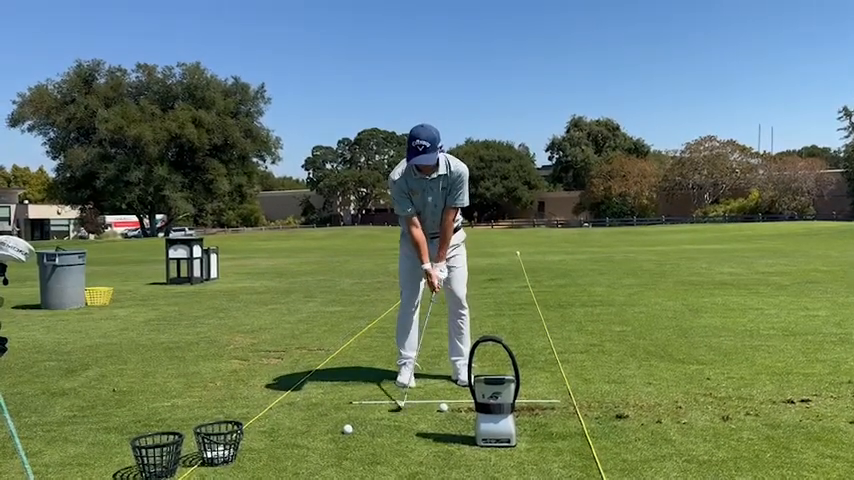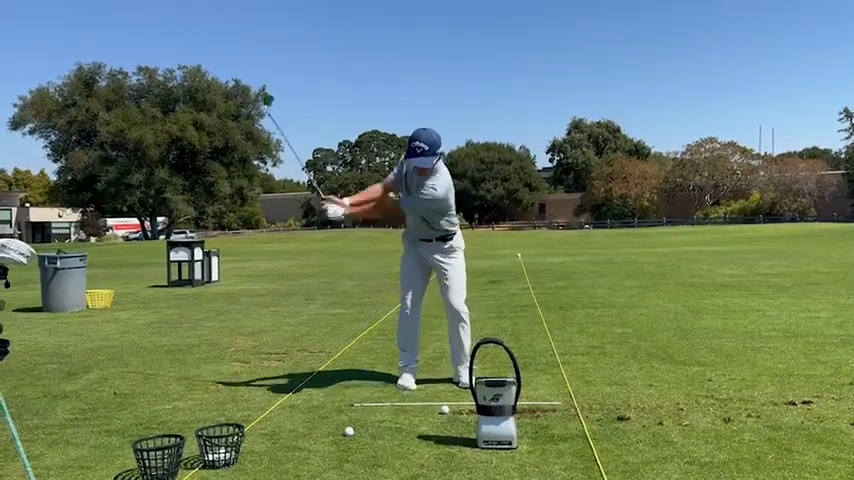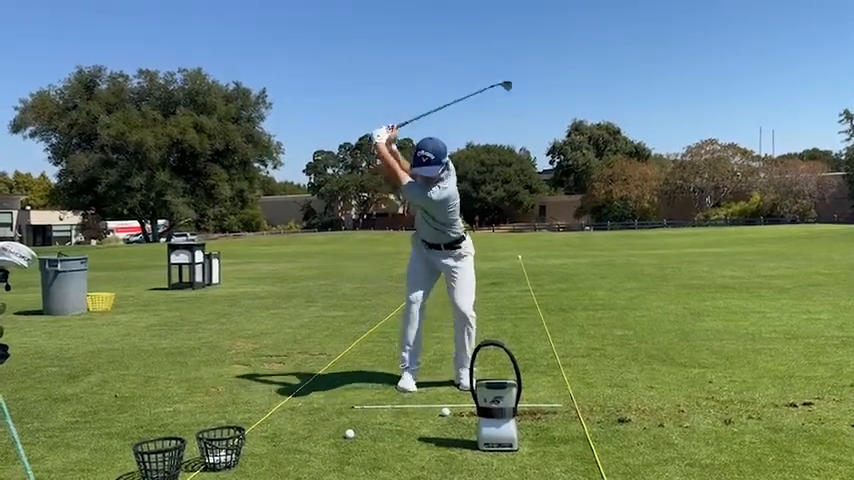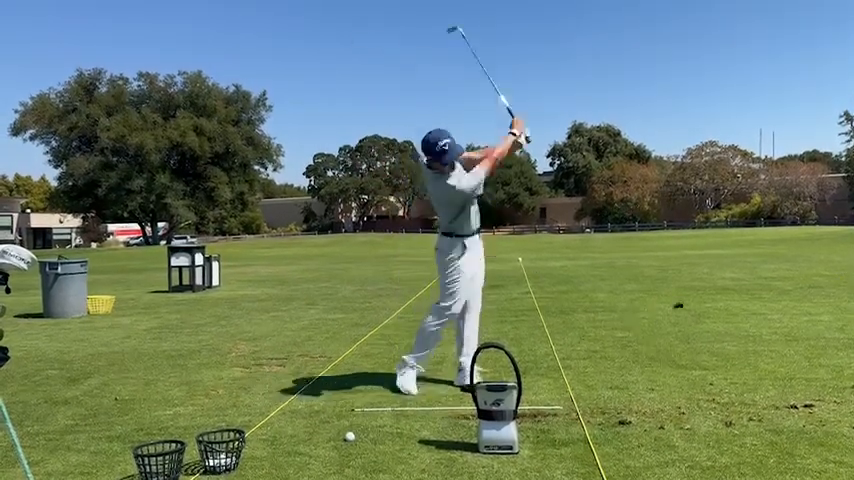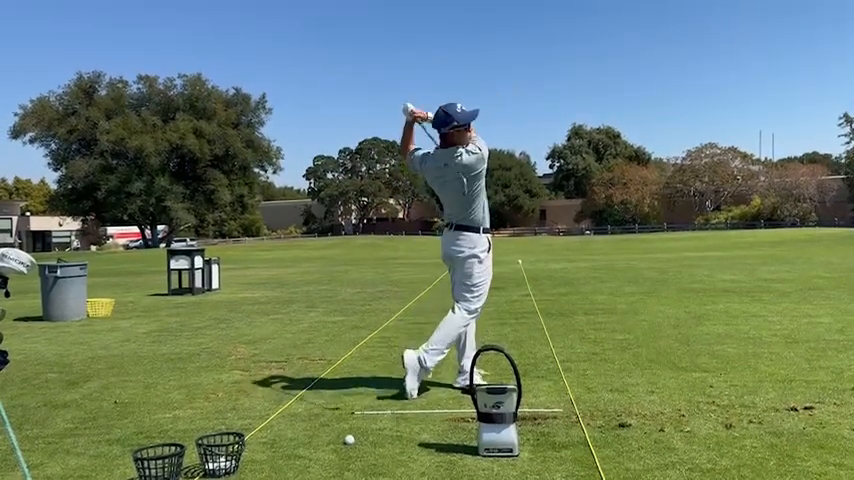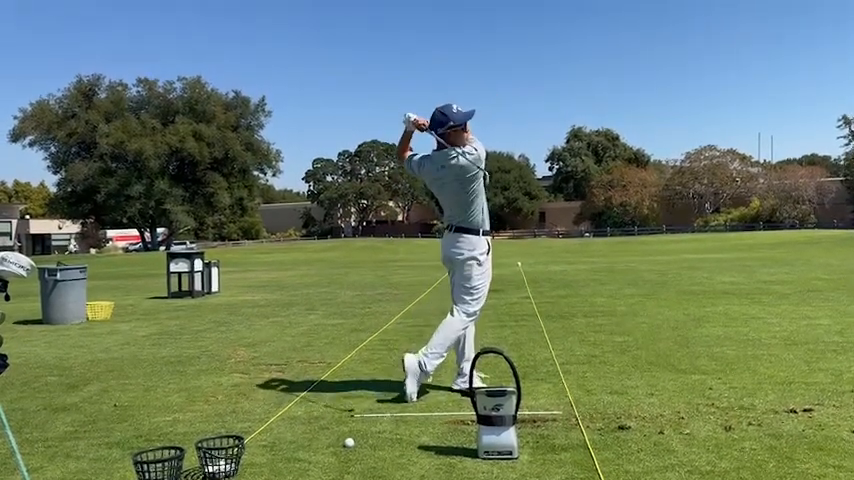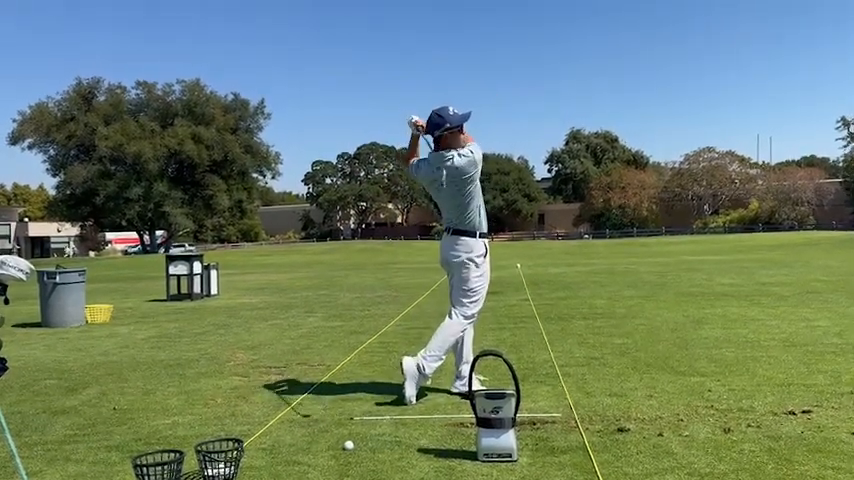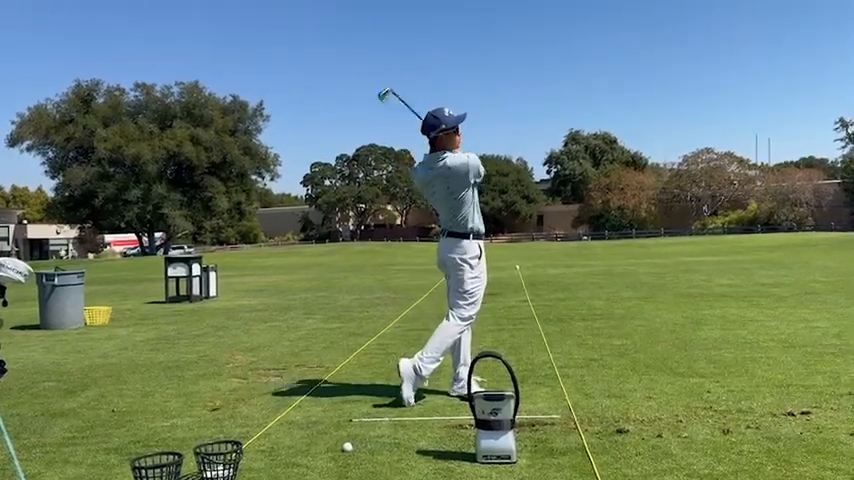
dt=0.4s
person 1, frame 1
left shoulder: (457, 171)
right shoulder: (398, 178)
left elbow: (449, 218)
right elbow: (413, 224)
left wrist: (440, 261)
right wrist: (426, 266)
left hip: (450, 239)
right hip: (415, 241)
left knee: (458, 301)
right knee: (410, 301)
left ankle: (461, 365)
right ankle: (406, 365)
person 1, frame 2
left shoulder: (437, 189)
right shoulder: (412, 162)
right elbow: (384, 188)
left wrist: (349, 212)
right wrist: (347, 201)
left hip: (445, 246)
right hip: (415, 243)
left knee: (456, 306)
right knee: (409, 306)
left ankle: (462, 368)
right ankle: (408, 367)
person 1, frame 3
left shoulder: (441, 193)
right shoulder: (426, 167)
left elbow: (403, 183)
right elbow: (409, 175)
left wrist: (382, 151)
right wrist: (390, 147)
left hip: (455, 252)
right hip: (424, 247)
left knee: (463, 310)
right knee: (413, 304)
left ankle: (464, 370)
right ankle: (409, 369)
person 1, frame 4
left shoulder: (445, 157)
right shoulder: (450, 185)
left elbow: (473, 157)
right elbow: (488, 165)
left wrist: (511, 142)
right wrist: (513, 137)
left hip: (470, 240)
right hip: (456, 246)
left knee: (470, 306)
right knee: (449, 307)
left ankle: (466, 370)
right ankle: (410, 366)
person 1, frame 5
left shoulder: (428, 162)
right shoulder: (476, 157)
left elbow: (406, 150)
right elbow: (473, 138)
left wrist: (410, 121)
right wrist: (431, 118)
left hip: (452, 238)
right hip: (473, 242)
left knee: (465, 306)
right knee: (467, 308)
left ankle: (466, 374)
right ankle: (422, 360)
person 1, frame 6
left shoulder: (427, 165)
right shoulder: (473, 158)
left elbow: (402, 155)
right elbow: (470, 139)
left wrist: (410, 128)
right wrist: (433, 127)
left hip: (453, 240)
right hip: (474, 244)
left knee: (464, 308)
right knee: (466, 311)
left ankle: (465, 377)
right ankle: (422, 364)
person 1, frame 7
left shoulder: (425, 168)
right shoulder: (467, 161)
left elbow: (410, 161)
right elbow: (471, 142)
left wrist: (416, 134)
right wrist: (437, 132)
left hip: (451, 243)
right hip: (471, 246)
left knee: (463, 311)
right knee: (463, 314)
left ankle: (464, 380)
right ankle: (420, 367)
person 1, frame 8
left shoulder: (421, 171)
right shoulder: (466, 163)
right elbow: (479, 174)
left wrist: (450, 151)
right wrist: (457, 150)
left hip: (448, 244)
right hip: (467, 248)
left knee: (461, 314)
right knee: (461, 316)
left ankle: (462, 382)
right ankle: (418, 369)
